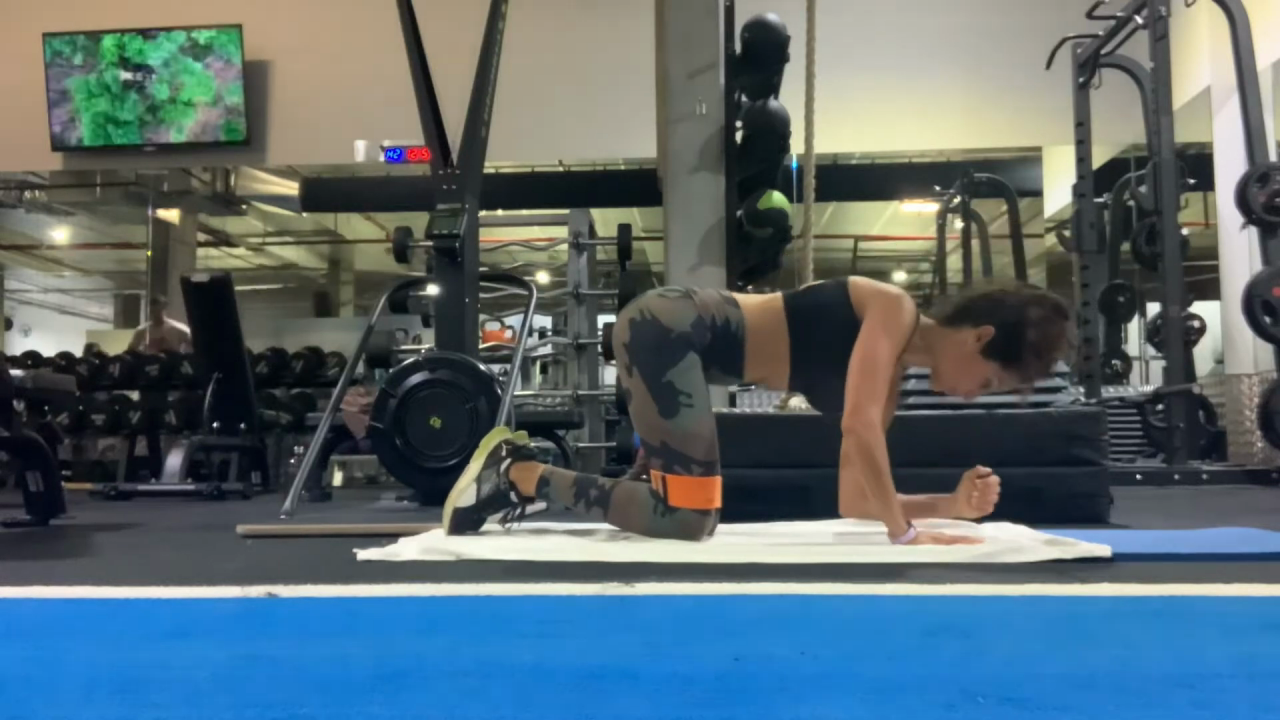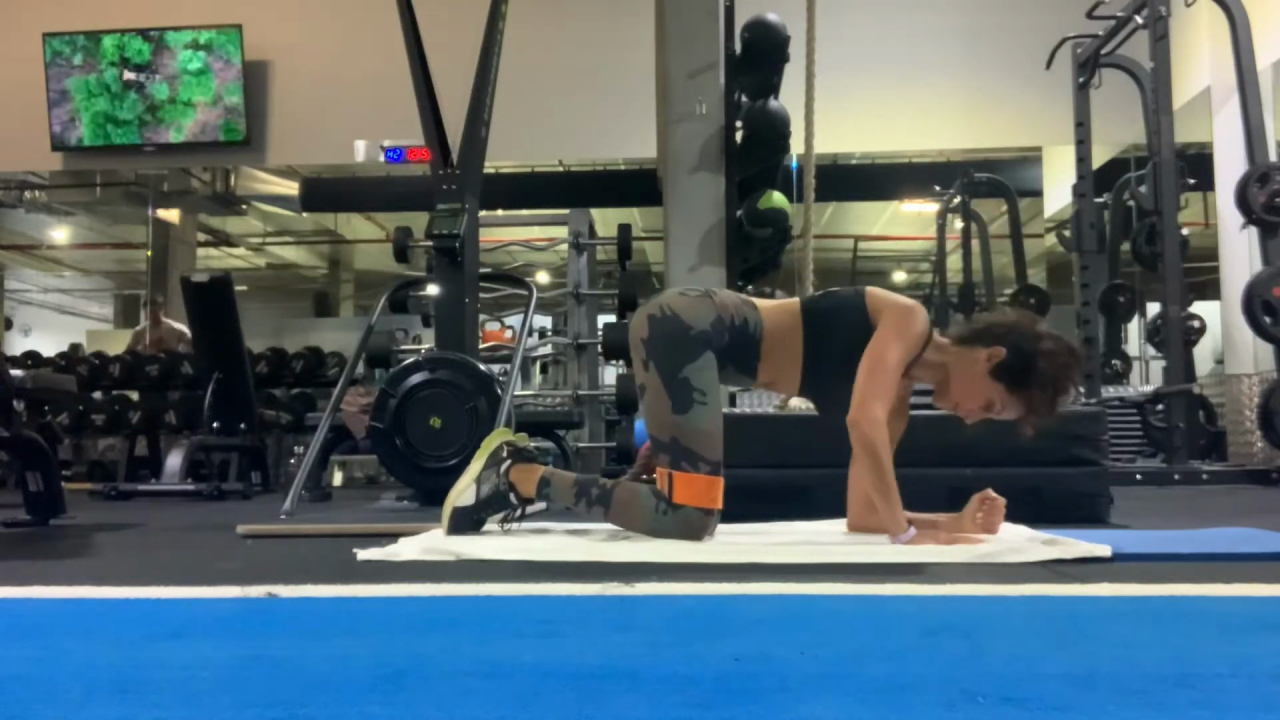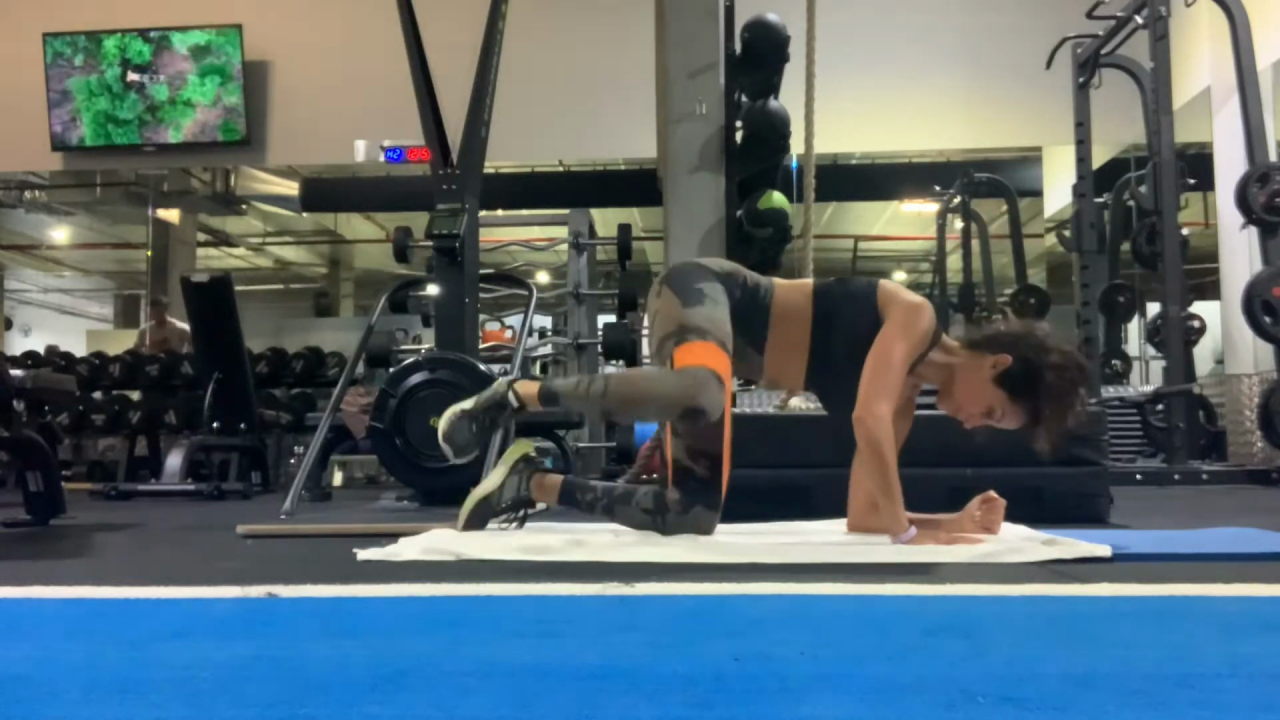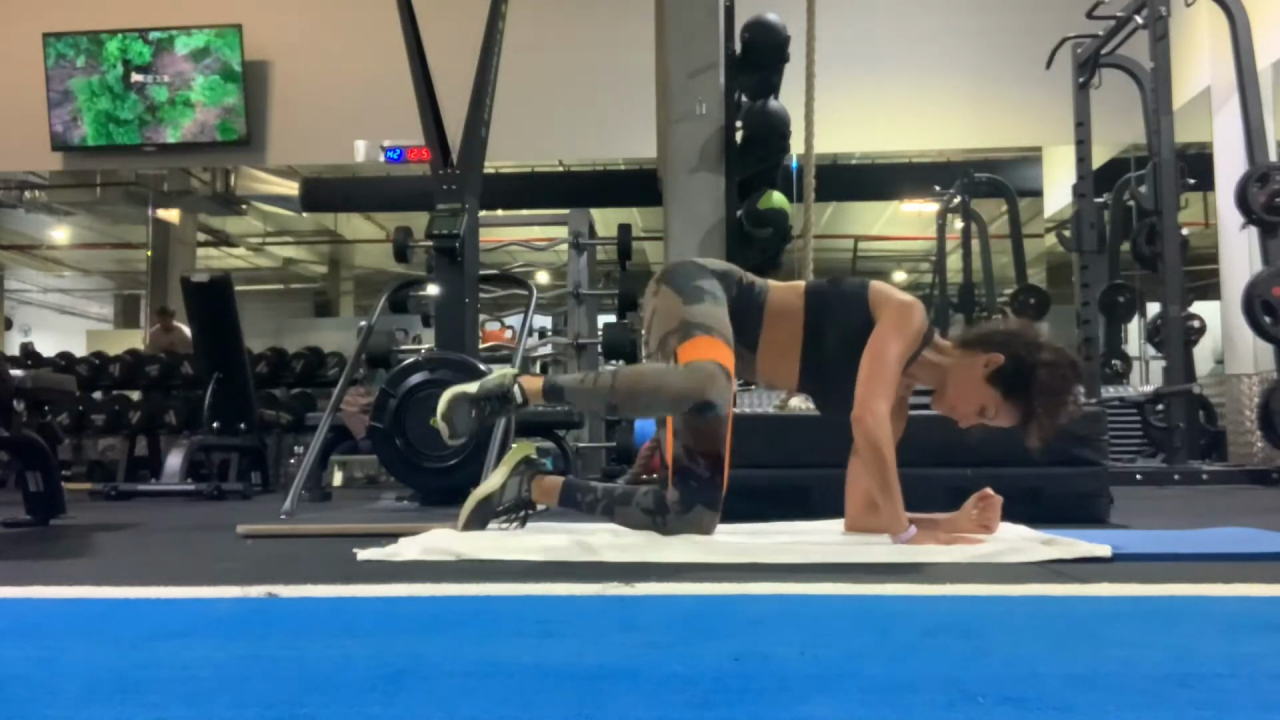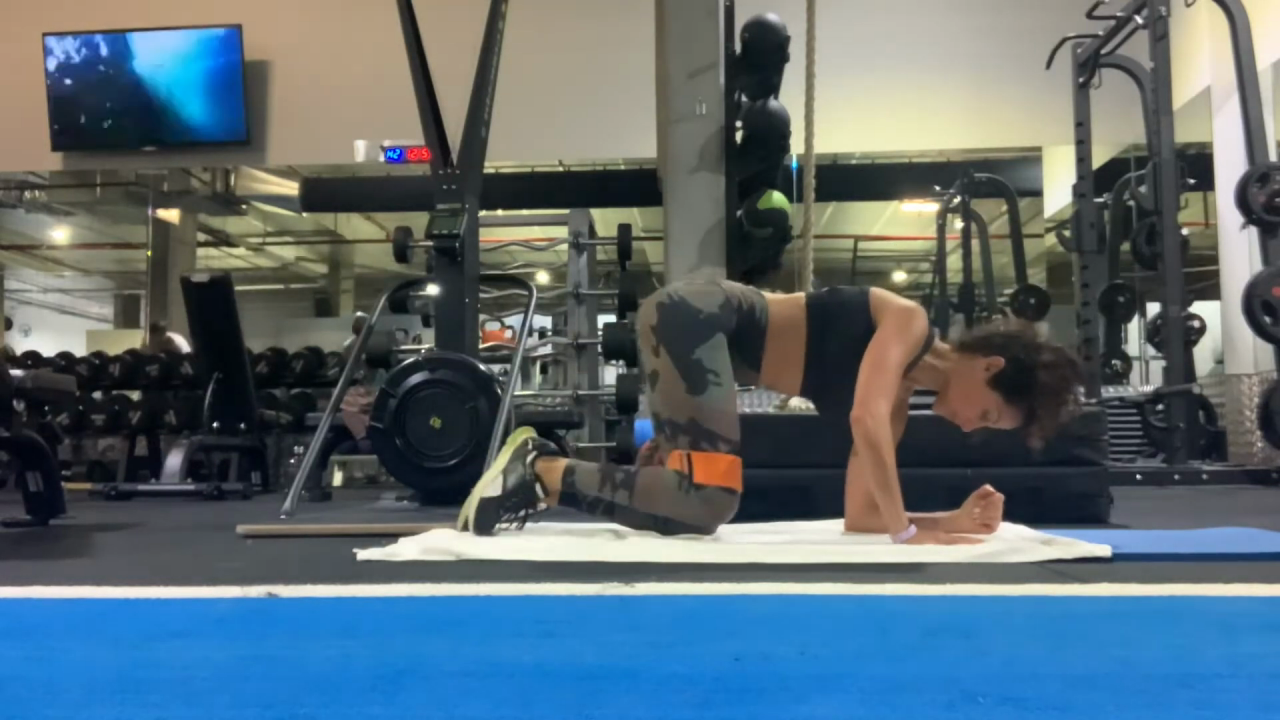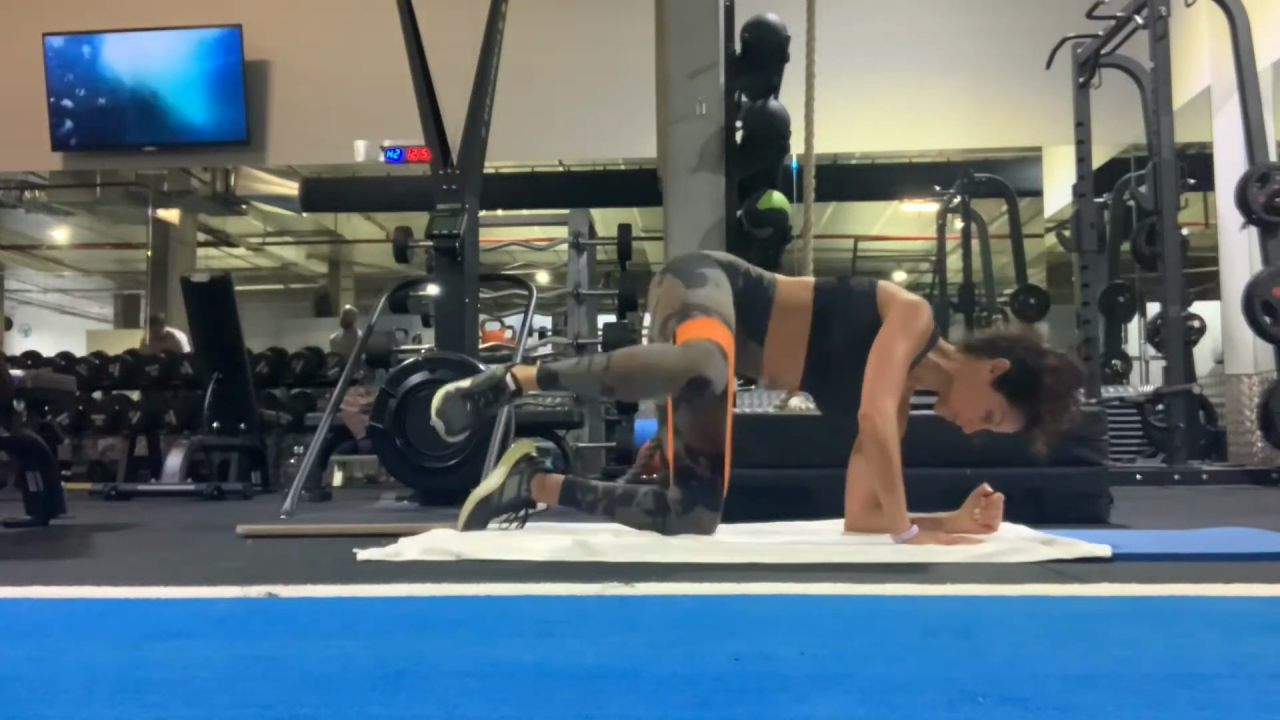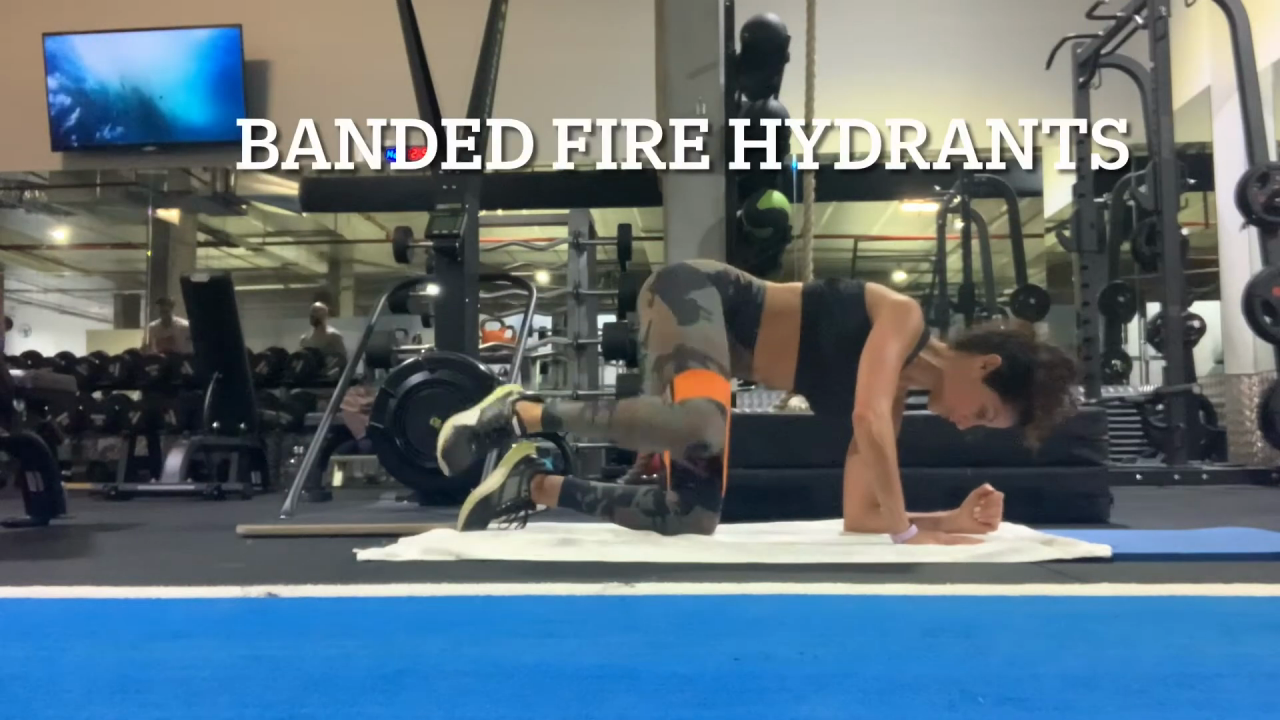
dt=0.4s
person 1, frame 1
left shoulder: (889, 371)
right shoulder: (894, 309)
left elbow: (852, 498)
right elbow: (860, 425)
left wrist: (947, 504)
right wrist: (903, 531)
left hip: (678, 344)
right hip: (667, 330)
left knee: (690, 516)
right knee: (684, 519)
left ankle: (519, 471)
right ankle: (513, 472)
person 1, frame 2
left shoulder: (900, 394)
right shoulder: (907, 320)
left elbow: (861, 515)
right elbow: (862, 422)
left wrist: (952, 523)
right wrist: (905, 531)
left hip: (695, 346)
right hip: (686, 326)
left knee: (690, 517)
right knee: (686, 520)
left ankle: (522, 472)
right ankle: (514, 474)
person 1, frame 3
left shoulder: (906, 396)
right shoulder: (915, 316)
left elbow: (861, 515)
right elbow: (866, 418)
left wrist: (951, 522)
right wrist: (904, 530)
left hip: (721, 345)
right hip: (705, 288)
left knee: (692, 516)
right knee: (699, 397)
left ankle: (532, 482)
right ankle: (518, 396)
person 1, frame 4
left shoulder: (900, 392)
right shoulder: (906, 315)
left elbow: (858, 514)
right elbow: (866, 418)
left wrist: (949, 522)
right wrist: (905, 528)
left hip: (710, 340)
right hip: (697, 288)
left knee: (692, 516)
right knee: (706, 393)
left ankle: (532, 484)
right ankle: (515, 388)
person 1, frame 5
left shoulder: (900, 398)
right shoulder: (908, 320)
left elbow: (858, 516)
right elbow: (864, 418)
left wrist: (950, 521)
right wrist: (905, 530)
left hip: (708, 343)
right hip: (695, 318)
left knee: (698, 515)
right knee: (713, 501)
left ankle: (542, 479)
right ankle: (540, 468)
person 1, frame 6
left shoulder: (902, 393)
right shoulder: (913, 315)
left elbow: (859, 516)
right elbow: (874, 415)
left wrist: (950, 521)
right wrist: (905, 529)
left hip: (714, 353)
right hip: (705, 278)
left knee: (692, 517)
right knee: (702, 373)
left ankle: (533, 481)
right ankle: (511, 379)
person 1, frame 7
left shoulder: (897, 390)
right shoulder: (903, 316)
left elbow: (858, 515)
right elbow: (868, 418)
left wrist: (951, 520)
right wrist: (905, 530)
left hip: (708, 348)
right hip: (693, 291)
left knee: (692, 517)
right knee: (701, 428)
left ankle: (533, 484)
right ankle: (515, 415)
